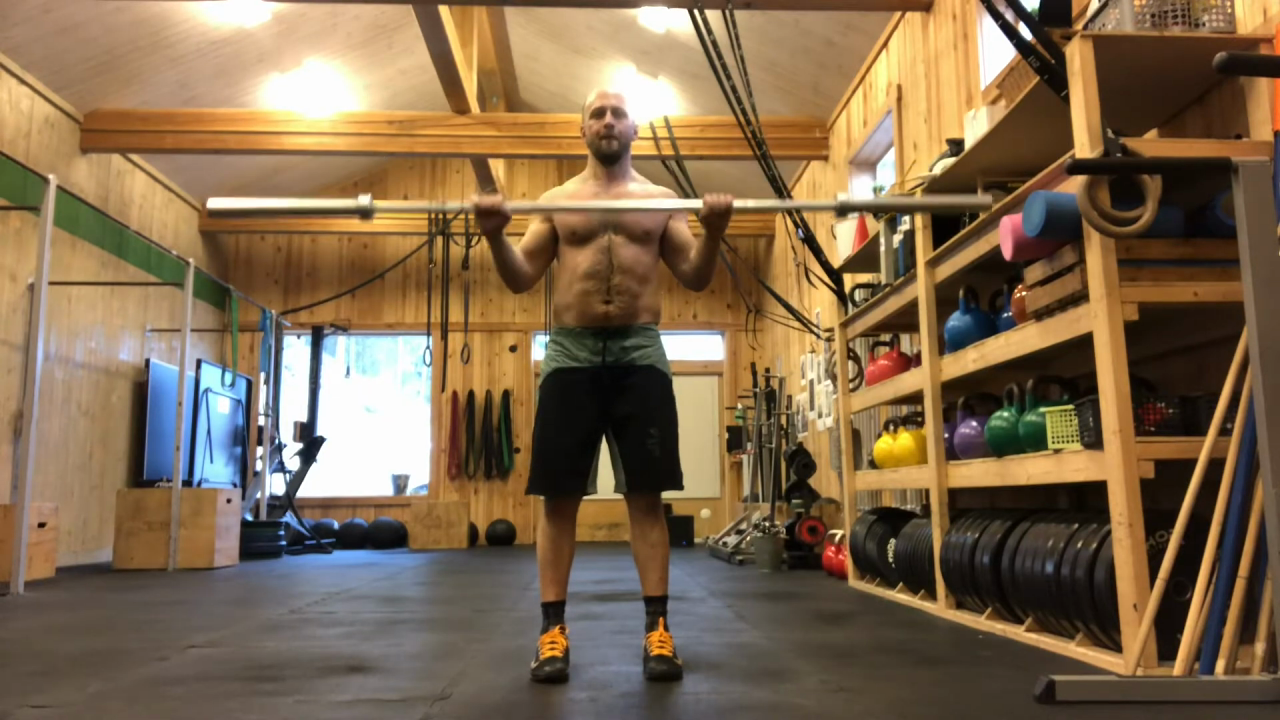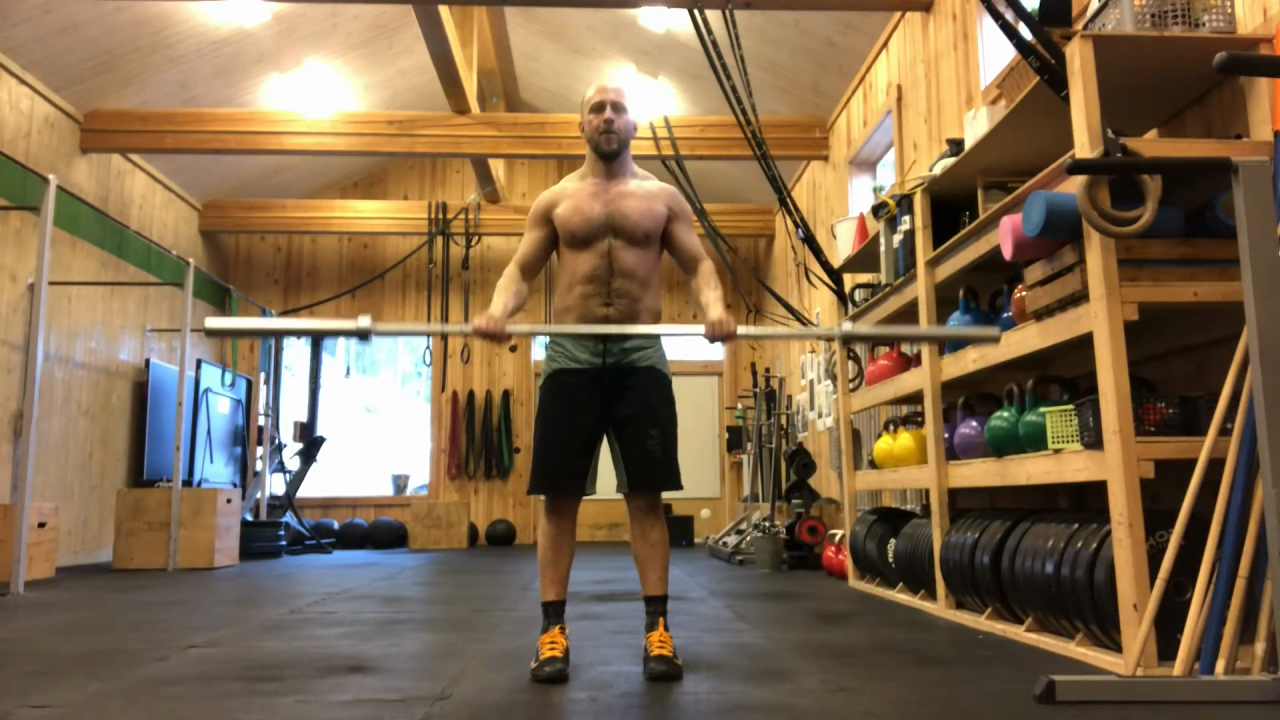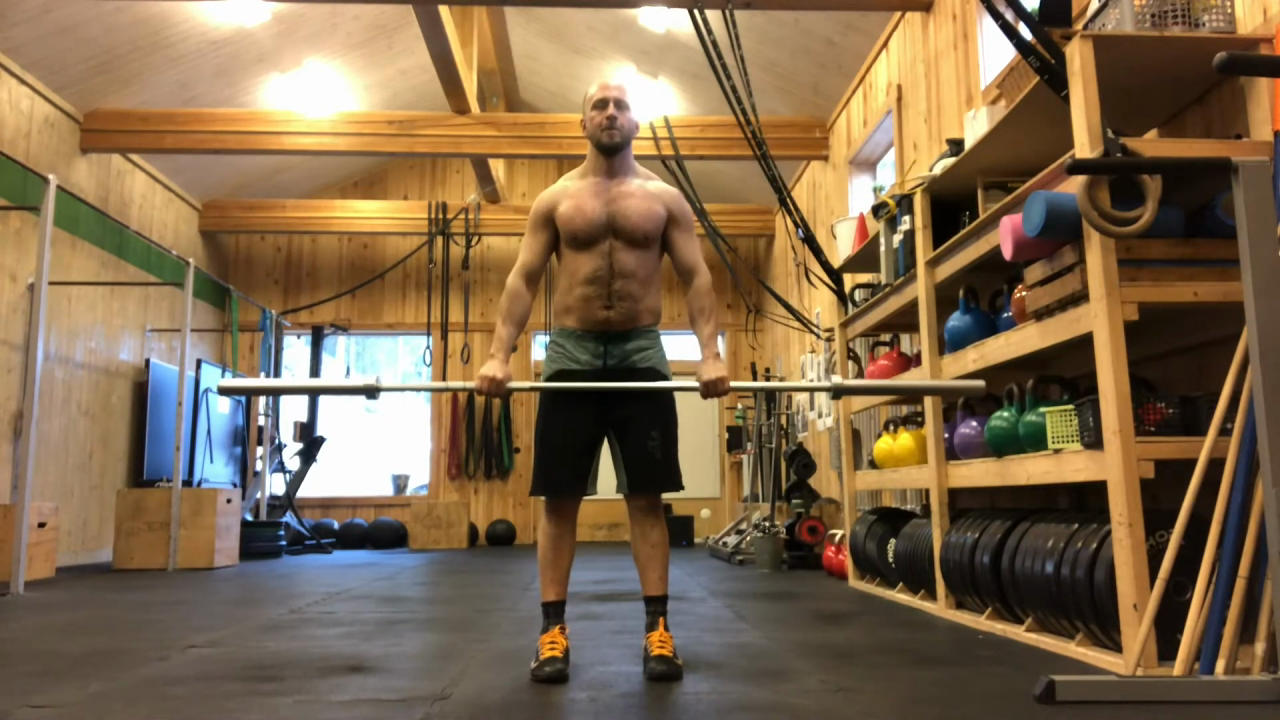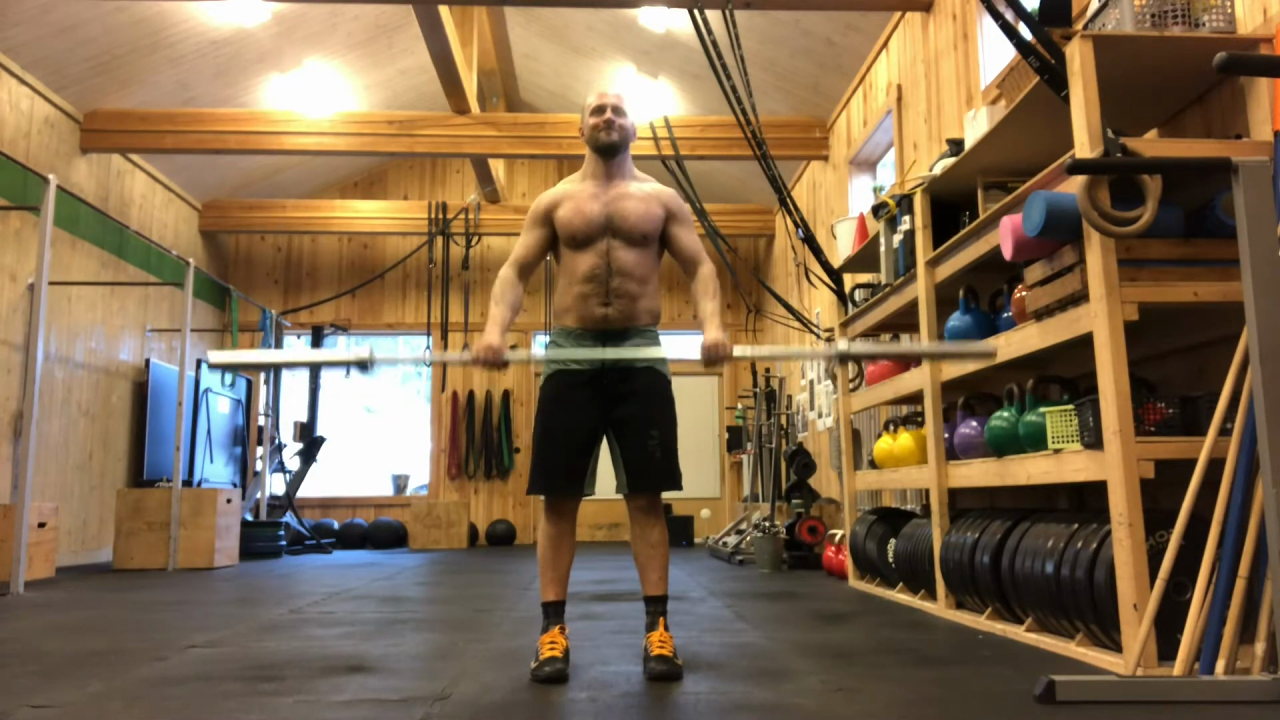
dt=0.4s
person 1, frame 1
left shoulder: (663, 200)
right shoulder: (555, 200)
left elbow: (694, 275)
right elbow: (521, 275)
left wrist: (713, 235)
right wrist: (494, 234)
left hip: (640, 354)
right hip: (571, 354)
left knee: (646, 494)
right knee: (559, 496)
left ankle: (657, 628)
right ankle: (553, 630)
person 1, frame 2
left shoulder: (663, 197)
right shoulder: (554, 200)
left elbow: (697, 264)
right elbow: (521, 269)
left wrist: (715, 310)
right wrist: (497, 312)
left hip: (641, 356)
right hip: (570, 356)
left knee: (646, 495)
right knee: (559, 497)
left ankle: (656, 629)
right ankle: (553, 631)
person 1, frame 3
left shoulder: (666, 198)
right shoulder: (555, 199)
left elbow: (696, 278)
right elbow: (522, 280)
left wrist: (711, 354)
right wrist: (499, 354)
left hip: (641, 356)
right hip: (571, 355)
left knee: (647, 497)
right knee: (560, 498)
left ankle: (657, 629)
right ankle: (553, 631)
person 1, frame 4
left shoulder: (662, 199)
right shoulder: (554, 201)
left elbow: (700, 266)
right elbow: (515, 270)
left wrist: (712, 323)
right wrist: (493, 331)
left hip: (640, 355)
right hip: (570, 354)
left knee: (646, 495)
right knee: (559, 495)
left ankle: (657, 628)
right ankle: (553, 630)
